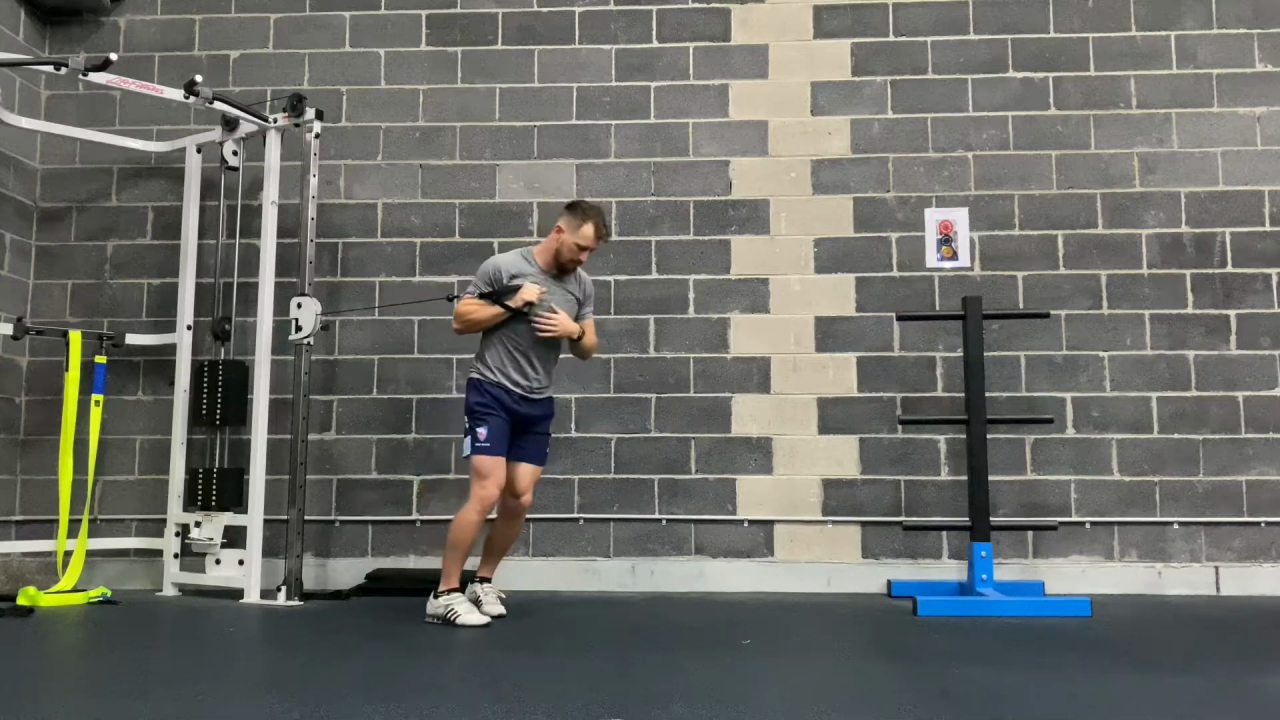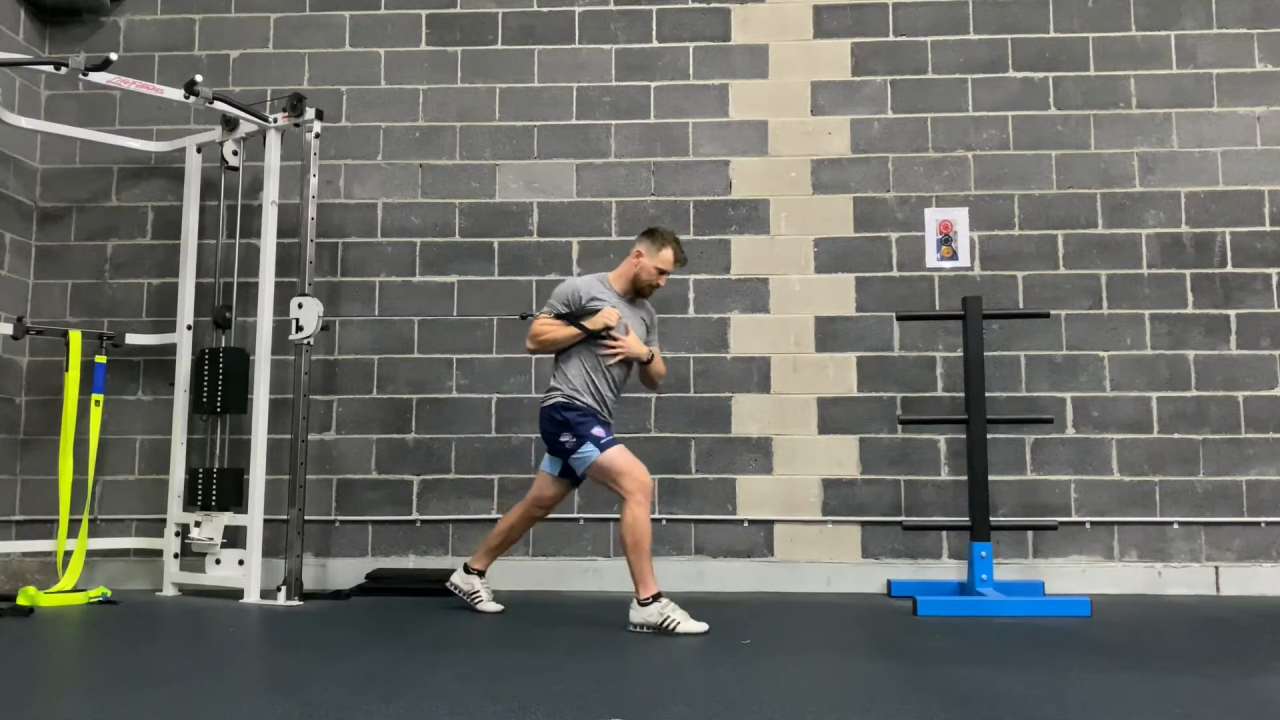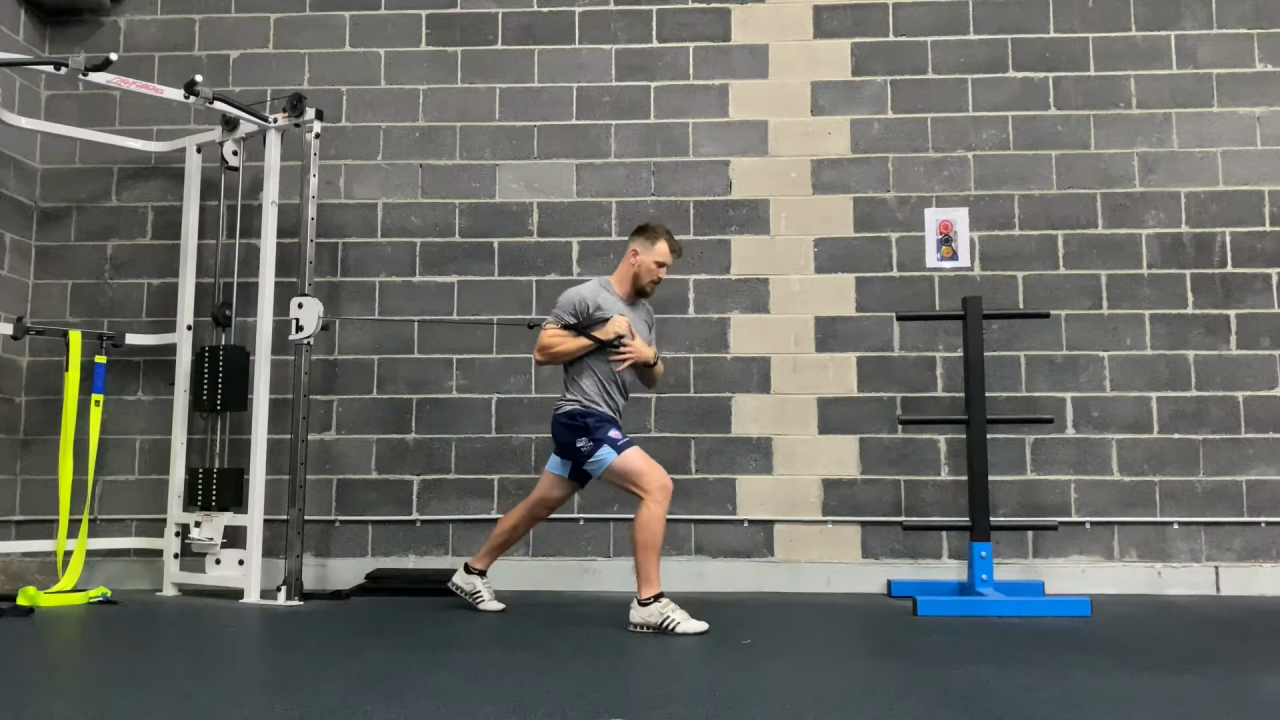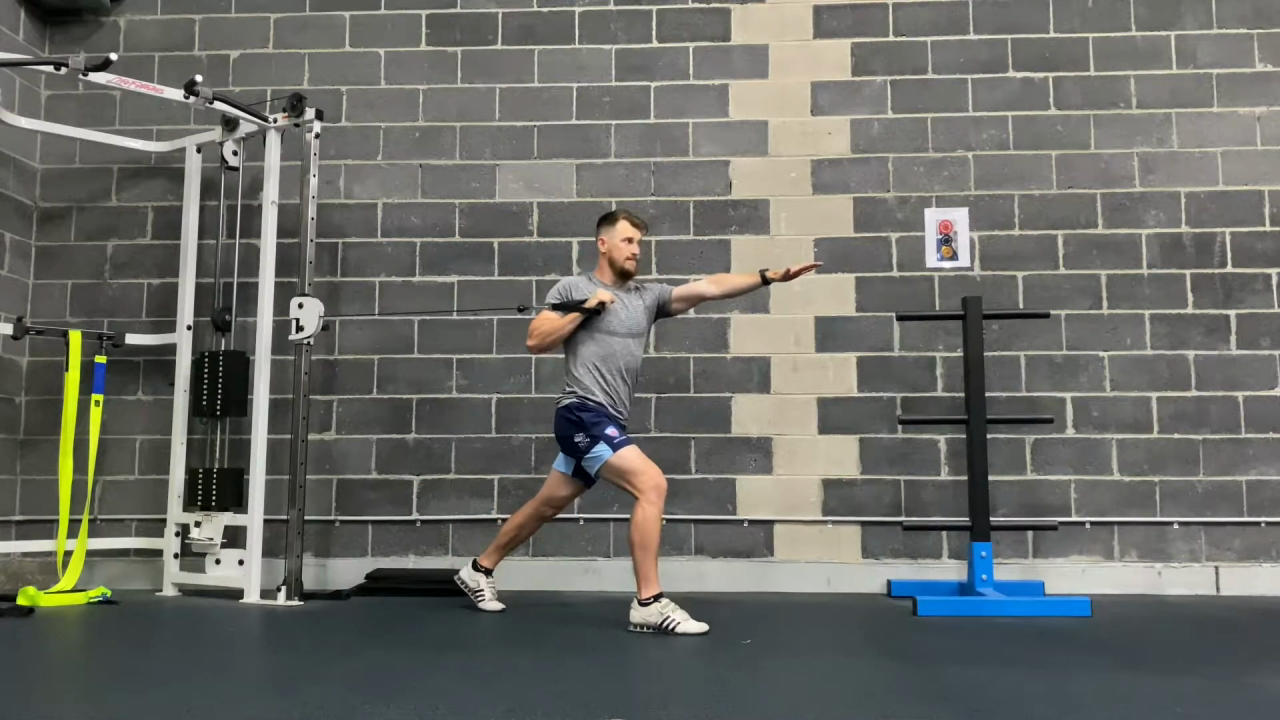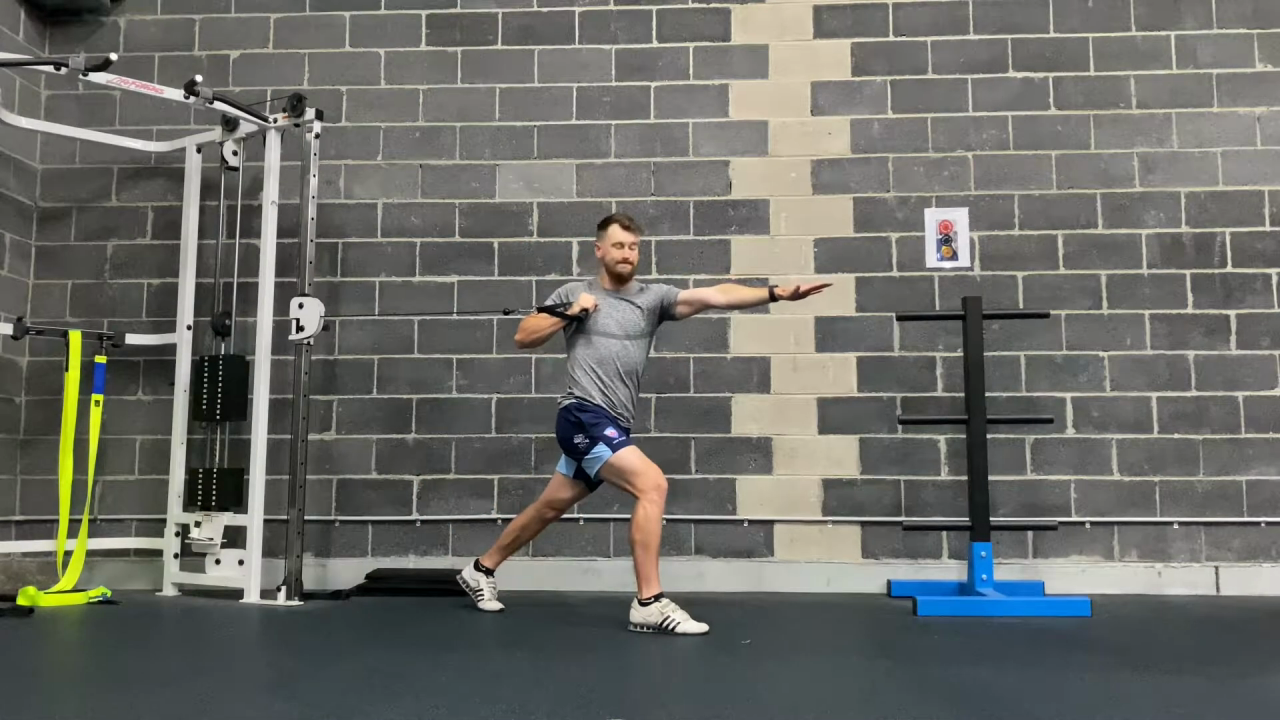
dt=1s
person 1, frame 1
left shoulder: (582, 284)
right shoulder: (502, 267)
left elbow: (588, 348)
right elbow: (460, 320)
left wrist: (574, 333)
right wrist: (512, 305)
left hip: (537, 402)
right hip: (491, 393)
left knee: (520, 501)
right knee: (486, 494)
left ankle: (482, 581)
right ankle: (445, 594)
person 1, frame 2
left shoulder: (645, 312)
right shoulder: (581, 289)
left elbow: (655, 380)
right elbow: (535, 340)
left wrist: (646, 354)
right wrist: (592, 325)
left hip: (590, 417)
right hip: (569, 411)
left knee: (537, 504)
right knee: (639, 485)
left ankle: (471, 573)
right ankle: (648, 604)
person 1, frame 3
left shoulder: (644, 312)
right shoulder: (584, 296)
left elbow: (652, 380)
right elbow: (543, 351)
left wrist: (650, 357)
right wrist: (599, 336)
left hip: (597, 424)
right hip: (582, 419)
left knee: (541, 504)
right knee: (657, 485)
left ankle: (472, 573)
right ankle: (649, 604)
person 1, frame 4
left shoulder: (649, 296)
right shoulder: (573, 288)
left elbow: (709, 287)
right elbow: (535, 340)
left wrist: (770, 276)
right wrist: (586, 308)
left hip: (608, 423)
right hip: (583, 415)
left knee: (547, 504)
right knee: (652, 484)
left ankle: (479, 571)
right ankle: (649, 604)
person 1, frame 5
left shoulder: (653, 296)
right shoulder: (573, 292)
left elbow: (714, 296)
right elbow: (523, 337)
left wrist: (778, 293)
right wrist: (570, 313)
left hip: (612, 426)
right hip: (584, 418)
left knee: (550, 507)
right knee: (652, 485)
left ankle: (481, 570)
right ankle: (649, 604)
